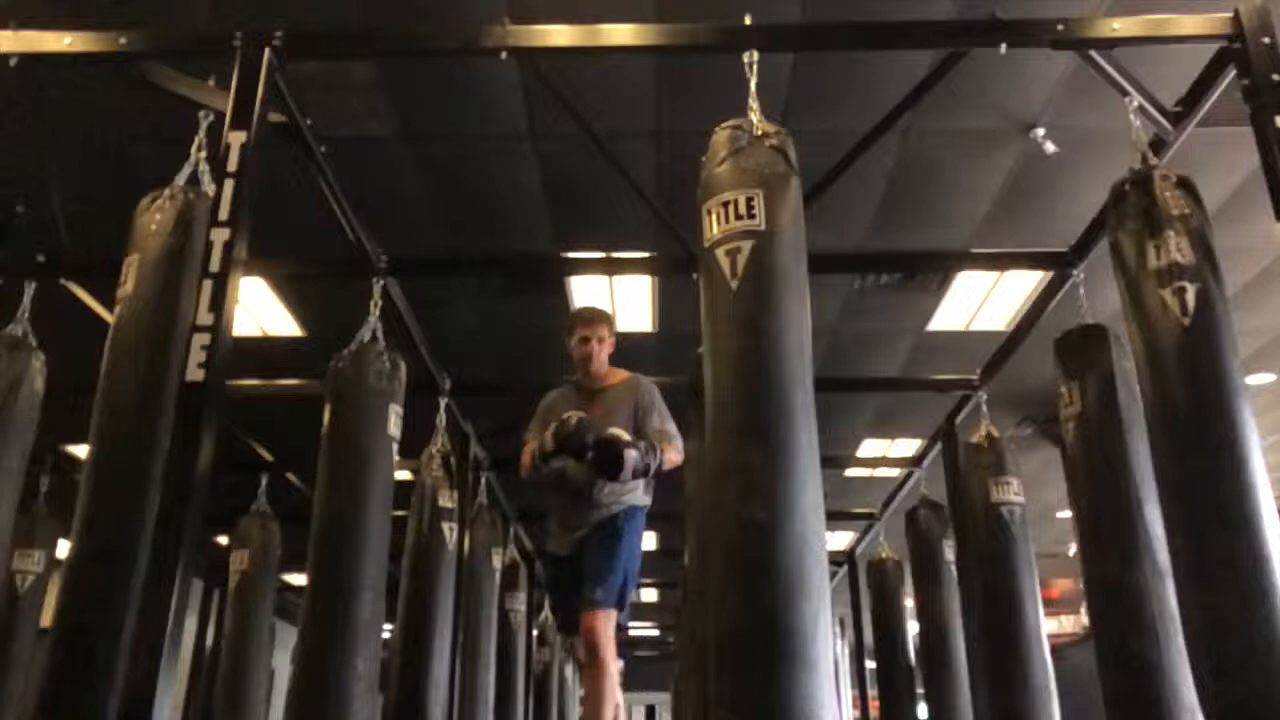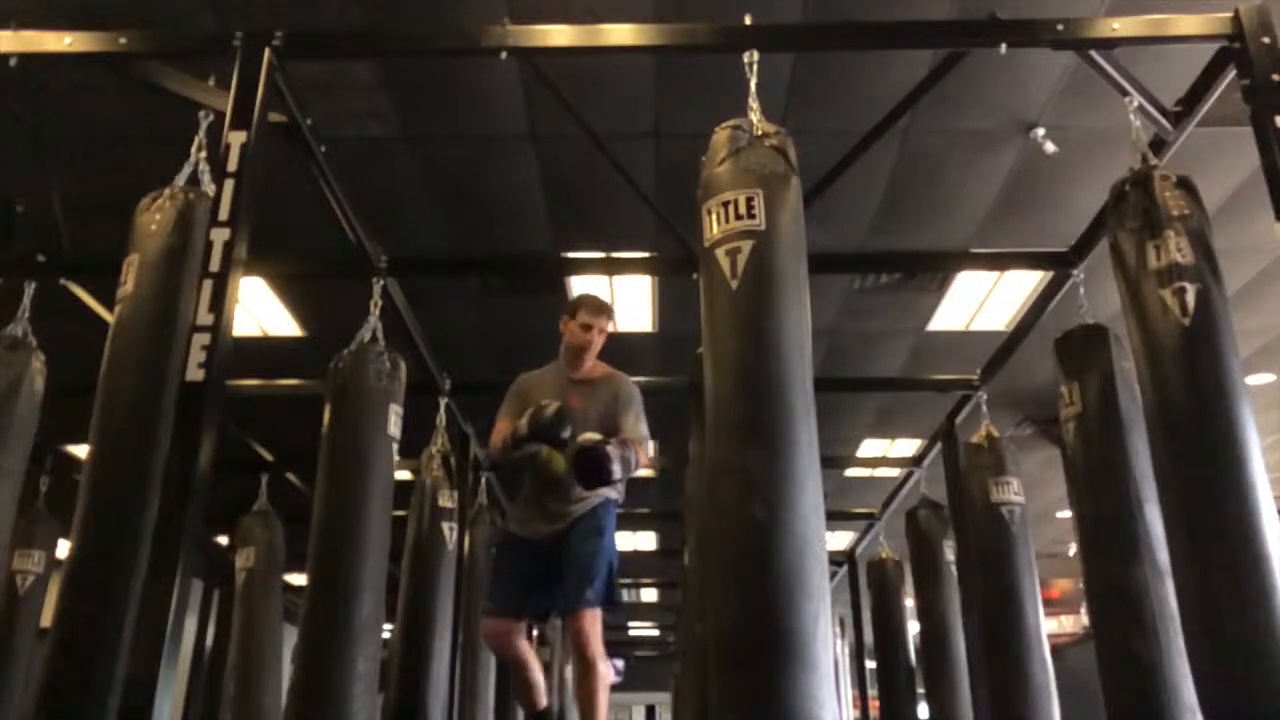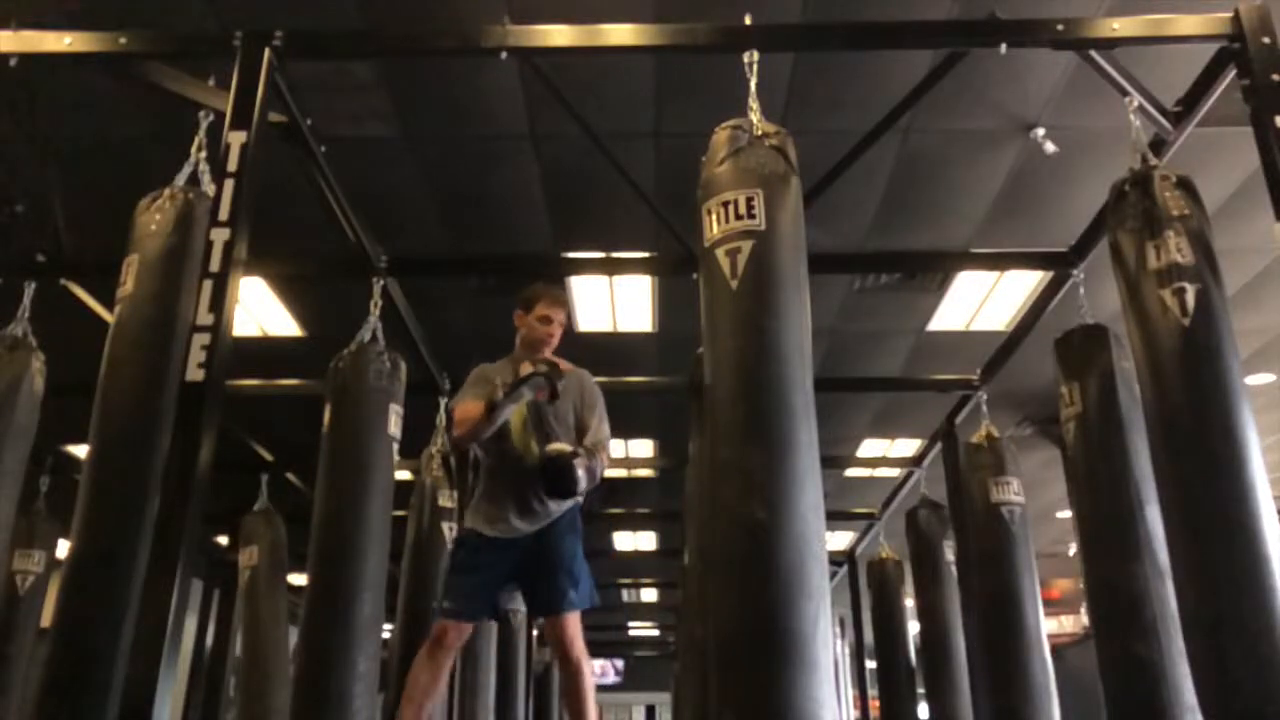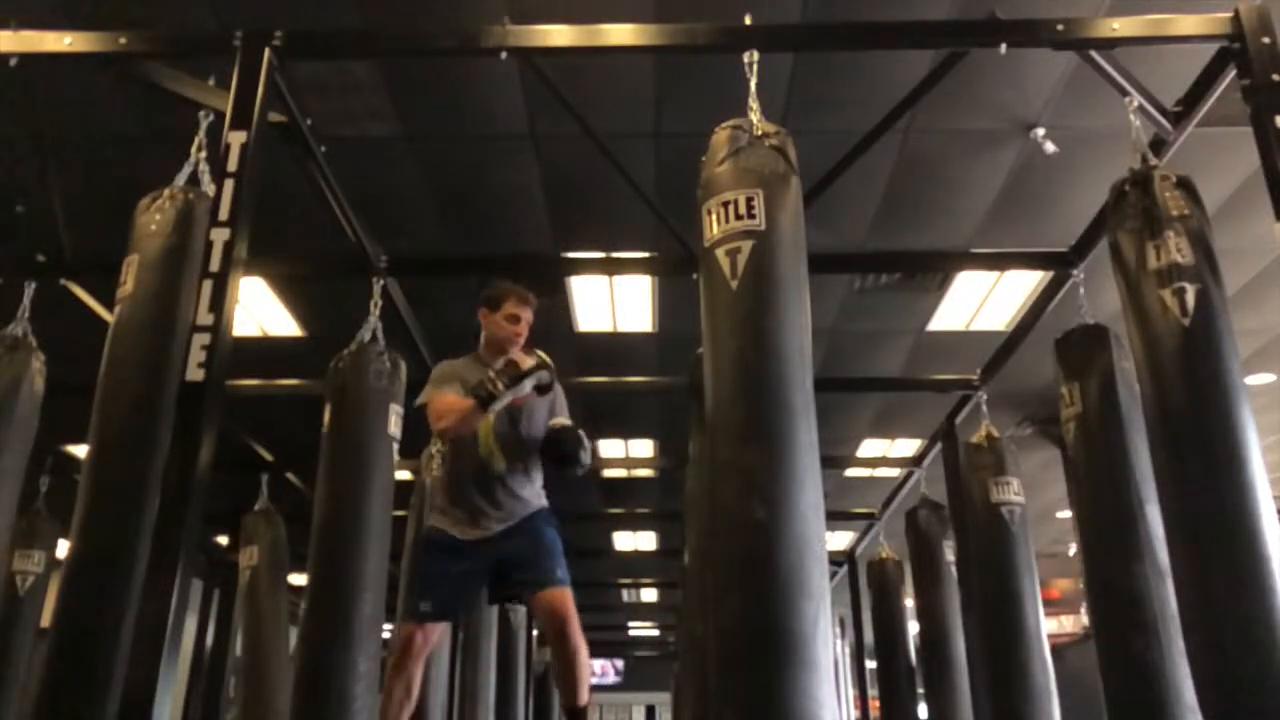
dt=0.4s
person 1, frame 1
left shoulder: (638, 390)
right shoulder: (554, 401)
left elbow: (674, 451)
right elbow: (526, 466)
left wrist: (638, 456)
right wrist: (552, 445)
left hip: (615, 518)
right hip: (563, 531)
left knee: (595, 633)
right knee: (583, 647)
person 1, frame 2
left shoulder: (617, 386)
right shoulder: (529, 384)
left elbow: (640, 451)
right elbow: (496, 448)
left wrist: (616, 457)
right wrist: (525, 432)
left hip: (586, 514)
right hip: (526, 520)
left knee: (583, 630)
right knee: (498, 630)
person 1, frame 3
left shoulder: (579, 383)
right shoulder: (486, 375)
left elbow: (600, 453)
right elbow: (461, 431)
left wrist: (579, 467)
right wrist: (512, 391)
left hip: (553, 521)
right hip: (489, 522)
left knee: (567, 638)
right knee: (446, 634)
person 1, frame 4
left shoulder: (545, 384)
right shoulder: (452, 373)
left elbow: (569, 451)
right elbow: (444, 425)
left wrist: (573, 446)
right wrist: (505, 384)
left hip: (524, 520)
right hip: (455, 525)
left knee: (563, 618)
right knee: (413, 641)
